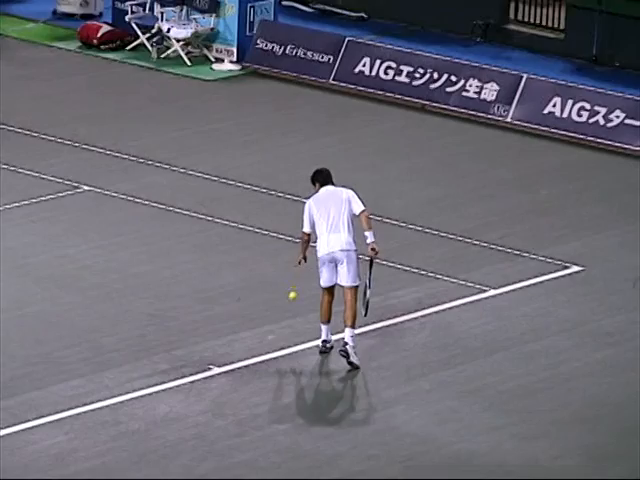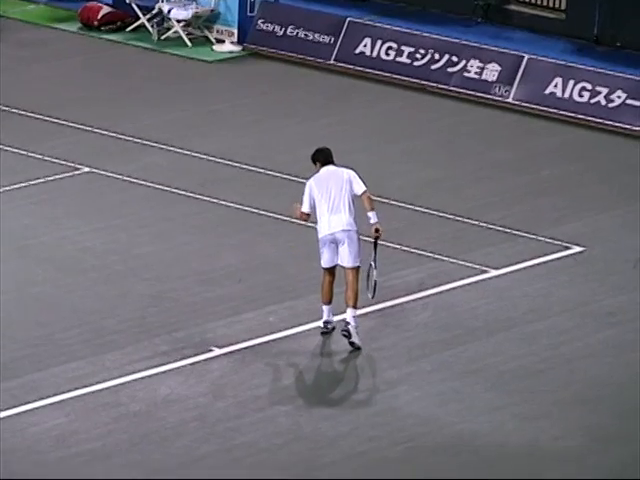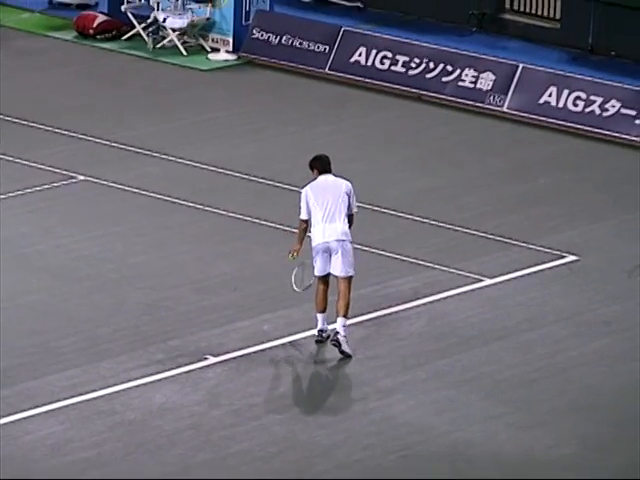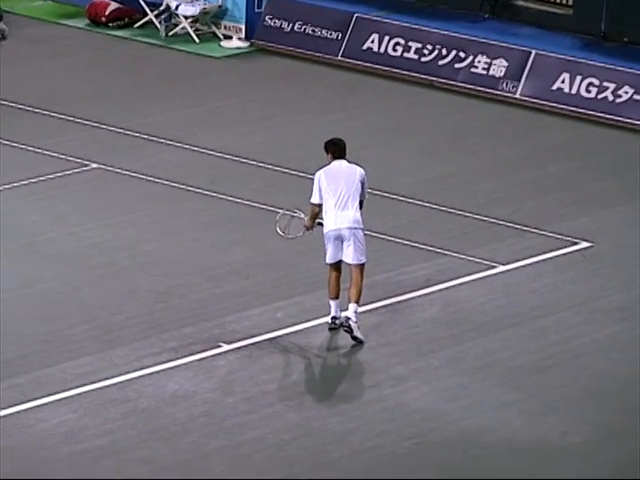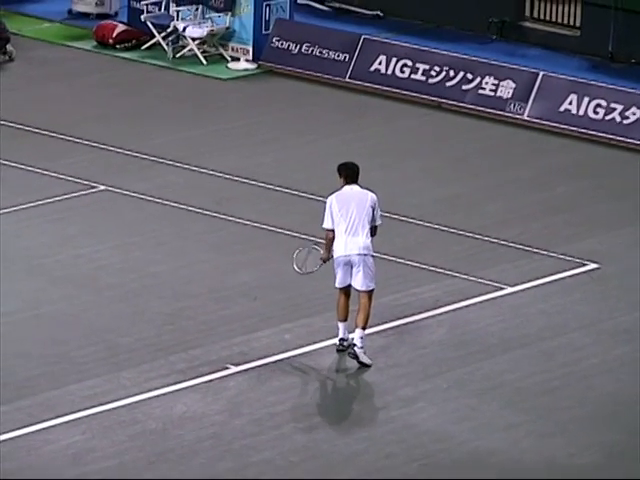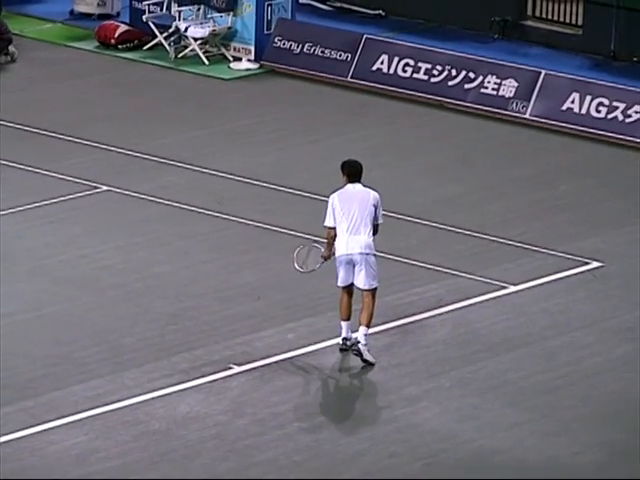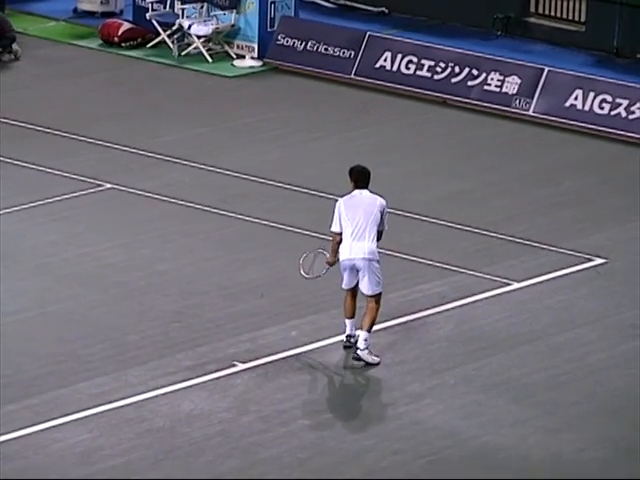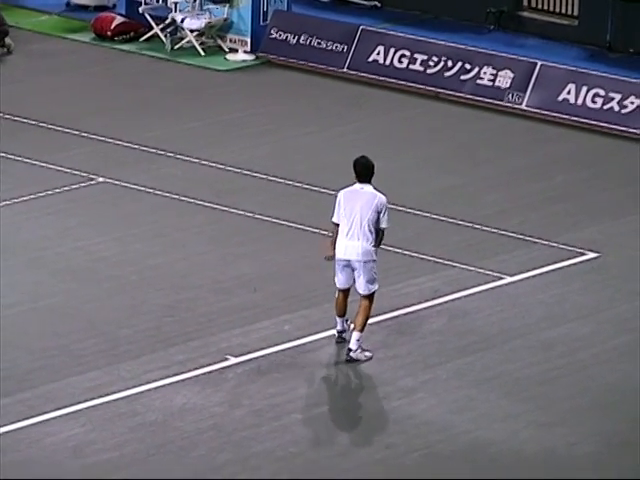
dt=0.5s
person 1, frame 1
left shoulder: (311, 202)
right shoulder: (346, 193)
left elbow: (306, 236)
right elbow: (364, 215)
left wrist: (302, 254)
right wrist: (371, 241)
left hip: (325, 251)
right hip: (346, 248)
left knee: (327, 294)
right knee: (350, 295)
left ankle: (325, 340)
right ankle: (348, 342)
person 1, frame 2
left shoulder: (312, 182)
right shoulder: (347, 173)
left elbow: (305, 216)
right elbow: (366, 196)
left wrist: (298, 211)
right wrist: (374, 221)
left hip: (325, 231)
right hip: (346, 228)
left knee: (328, 274)
right knee: (351, 276)
left ankle: (327, 321)
right ankle: (350, 323)
person 1, frame 3
left shoulder: (308, 190)
right shoulder: (345, 185)
left elbow: (304, 224)
left wrist: (298, 244)
left hip: (319, 240)
right hip: (341, 238)
left knee: (322, 283)
right knee: (344, 285)
left ankle: (321, 329)
right ankle: (339, 332)
person 1, frame 4
left shoulder: (321, 174)
right shoulder: (359, 172)
left elbow: (316, 208)
left wrist: (310, 222)
left hip: (331, 227)
right hip: (352, 225)
left knee: (334, 269)
right knee: (356, 272)
left ankle: (334, 316)
right ankle: (351, 318)
person 1, frame 5
left shoulder: (333, 199)
right shoulder: (370, 197)
left elbow: (330, 233)
right elbow: (373, 230)
left wrist: (327, 252)
left hip: (341, 252)
right hip: (362, 251)
left knee: (343, 293)
right knee: (365, 297)
left ankle: (342, 338)
right ankle: (357, 344)
person 1, frame 6
left shoulder: (335, 197)
right shoulder: (373, 196)
left elbow: (331, 232)
left wrist: (328, 250)
left hip: (343, 250)
right hip: (364, 250)
left knee: (346, 292)
right knee: (368, 296)
left ankle: (345, 337)
right ankle: (361, 342)
person 1, frame 7
left shoulder: (342, 203)
right shoulder: (380, 202)
left elbow: (337, 237)
left wrist: (333, 256)
left hip: (346, 255)
right hip: (368, 255)
left knee: (350, 292)
right knee: (373, 301)
left ankle: (350, 336)
right ankle: (362, 346)
person 1, frame 8
left shoulder: (343, 194)
right shoulder: (380, 200)
right elbow: (380, 233)
left wrist: (332, 248)
right wrist: (372, 248)
left hip: (343, 251)
right hip: (364, 254)
left knee: (342, 292)
right knee: (366, 300)
left ankle: (341, 331)
right ankle: (354, 347)
